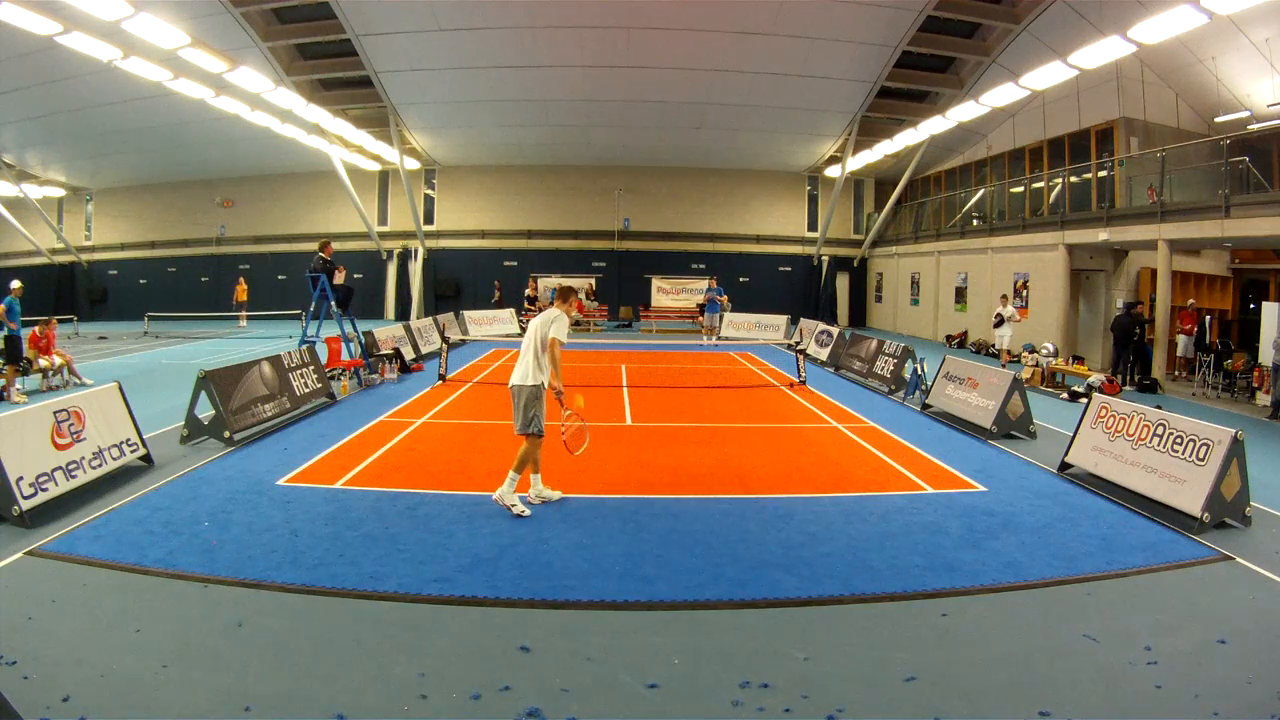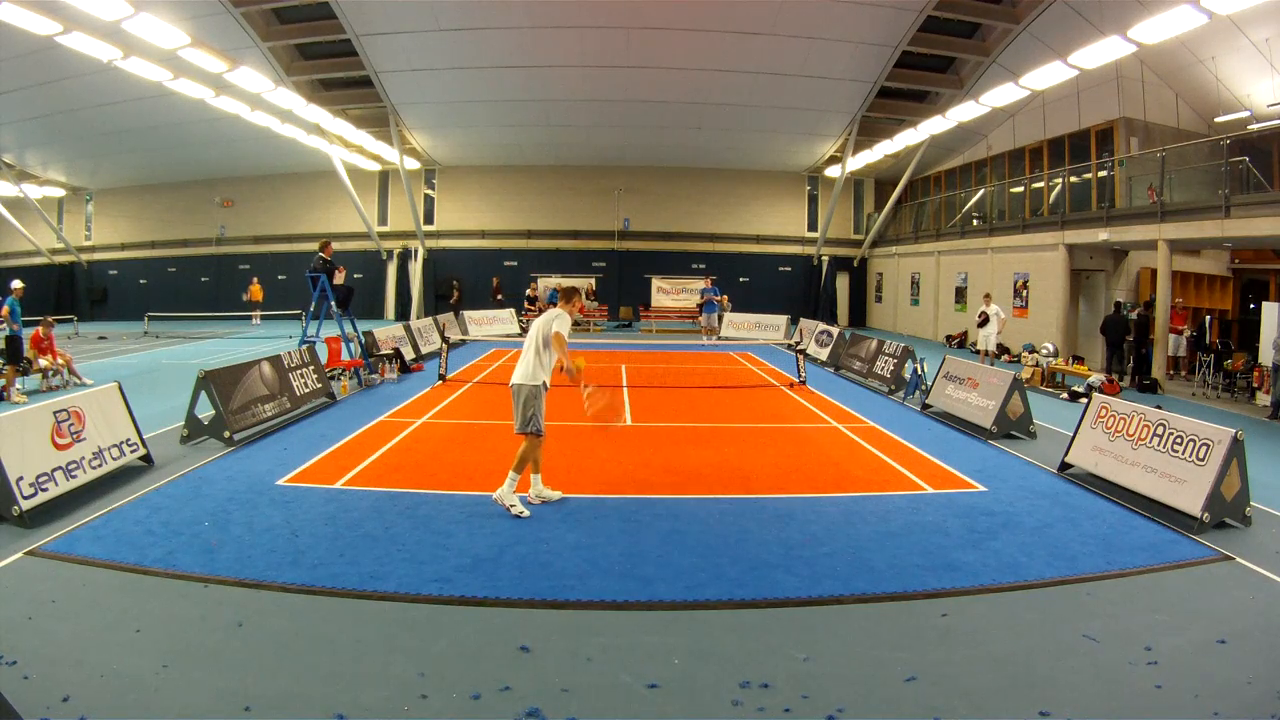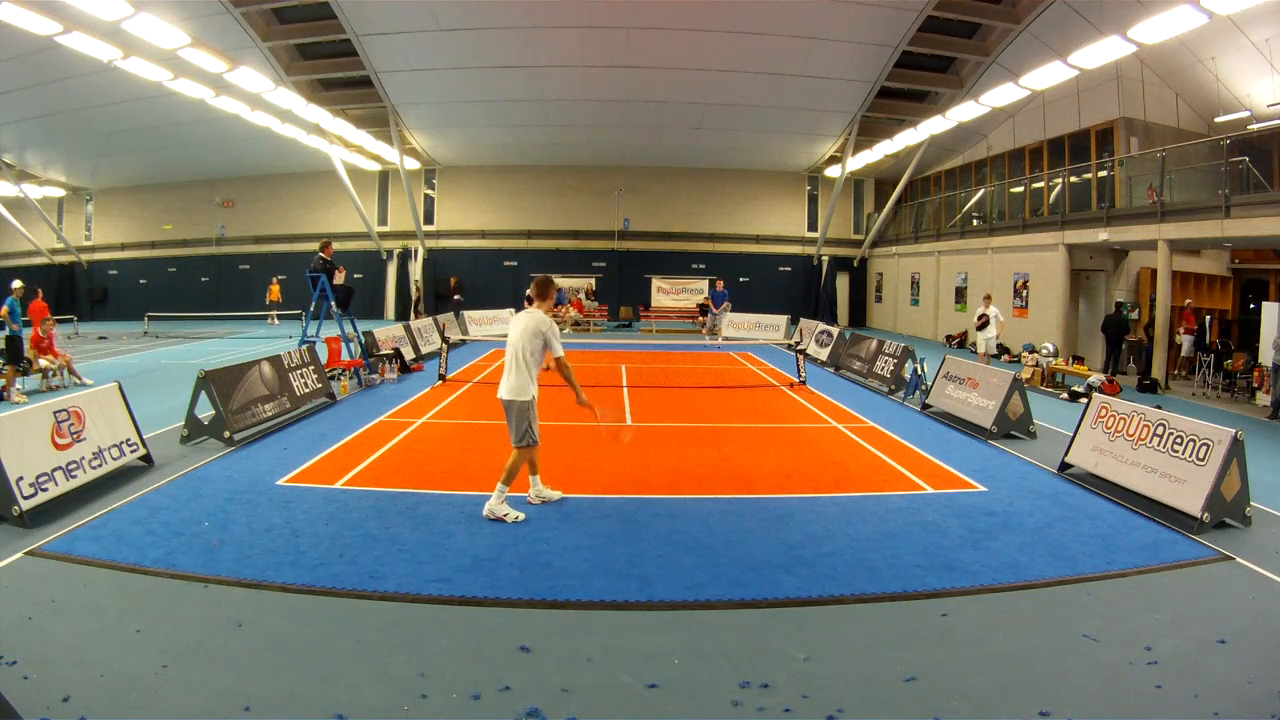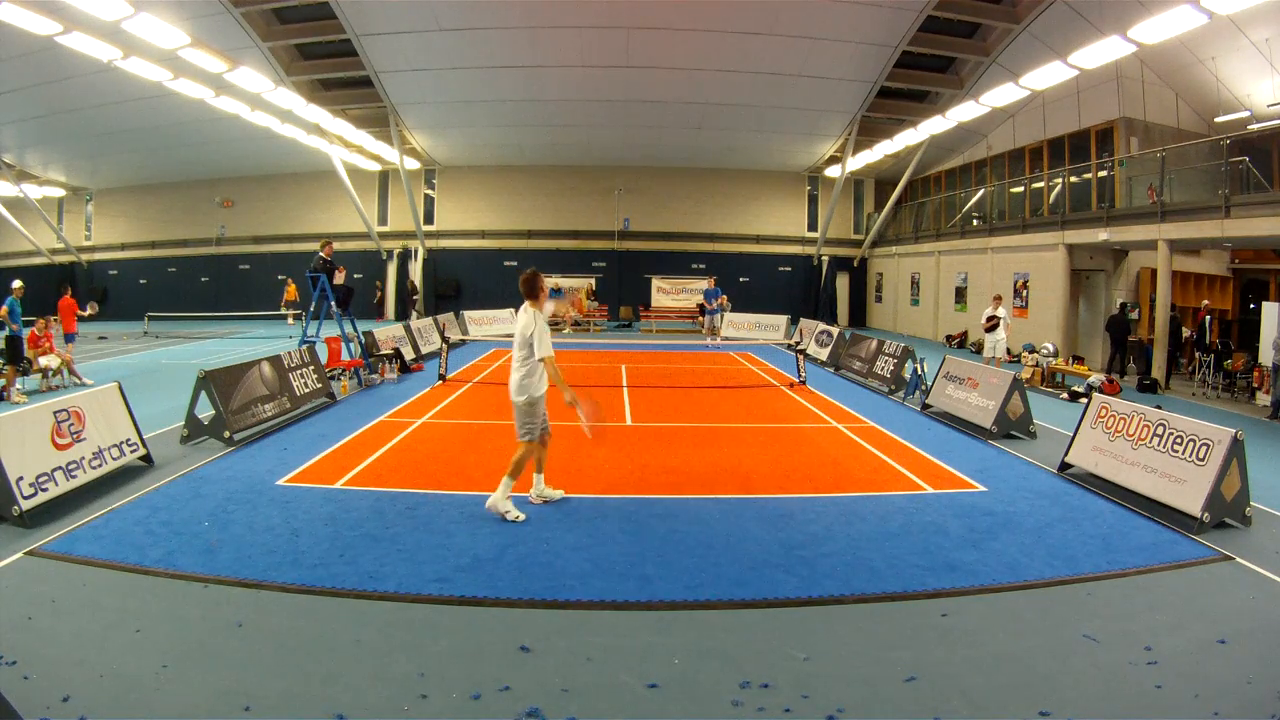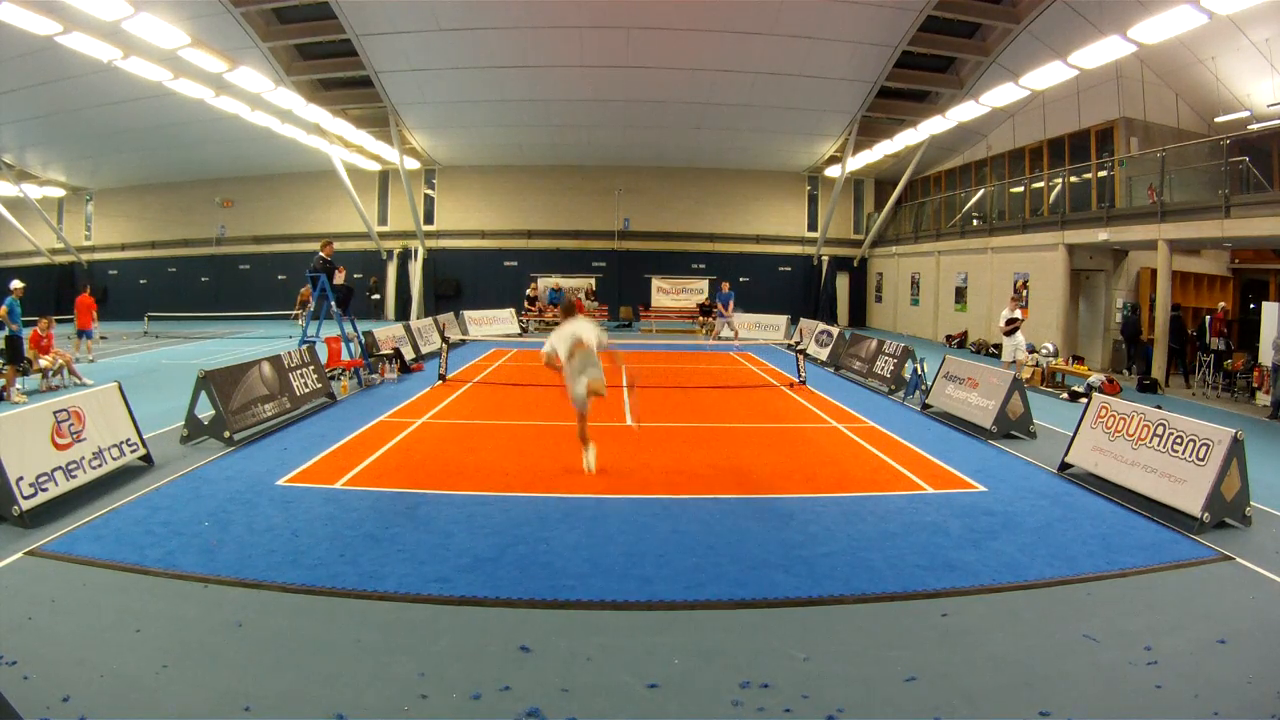
dt=1s
person 1, frame 1
left shoulder: (540, 317)
right shoulder: (561, 317)
right elbow: (552, 346)
left wrist: (552, 379)
right wrist: (558, 380)
left hip: (522, 381)
right hip: (531, 383)
left knee: (535, 437)
right knee: (533, 437)
left ankle: (536, 489)
right ankle: (506, 491)
person 1, frame 2
left shoulder: (546, 317)
right shoulder: (562, 316)
right elbow: (557, 337)
left wrist: (564, 362)
right wrist: (568, 362)
left hip: (528, 381)
right hip: (531, 383)
left knee: (538, 436)
right knee: (532, 436)
left ankle: (536, 490)
right ankle: (506, 491)
person 1, frame 3
left shoulder: (519, 317)
right shoulder: (546, 323)
right elbow: (561, 363)
right wrist: (579, 393)
left hip: (510, 389)
right hip: (521, 392)
left knee: (531, 443)
right knee: (522, 447)
left ankle: (537, 490)
right ankle: (495, 503)
person 1, frame 4
left shoulder: (529, 308)
right shoulder: (535, 323)
left elbow: (550, 301)
right elbow: (548, 362)
right wrist: (565, 390)
left hip: (533, 389)
right hip: (528, 391)
left knee: (544, 436)
right knee: (530, 444)
left ankle: (539, 489)
right ankle: (500, 497)
person 1, frame 5
left shoulder: (555, 334)
right shoulder: (588, 325)
left elbow: (546, 358)
right elbow: (608, 350)
right wrist: (619, 361)
left hip: (571, 369)
right hip: (585, 358)
left knee: (582, 417)
right knee: (597, 388)
left ankle: (588, 455)
